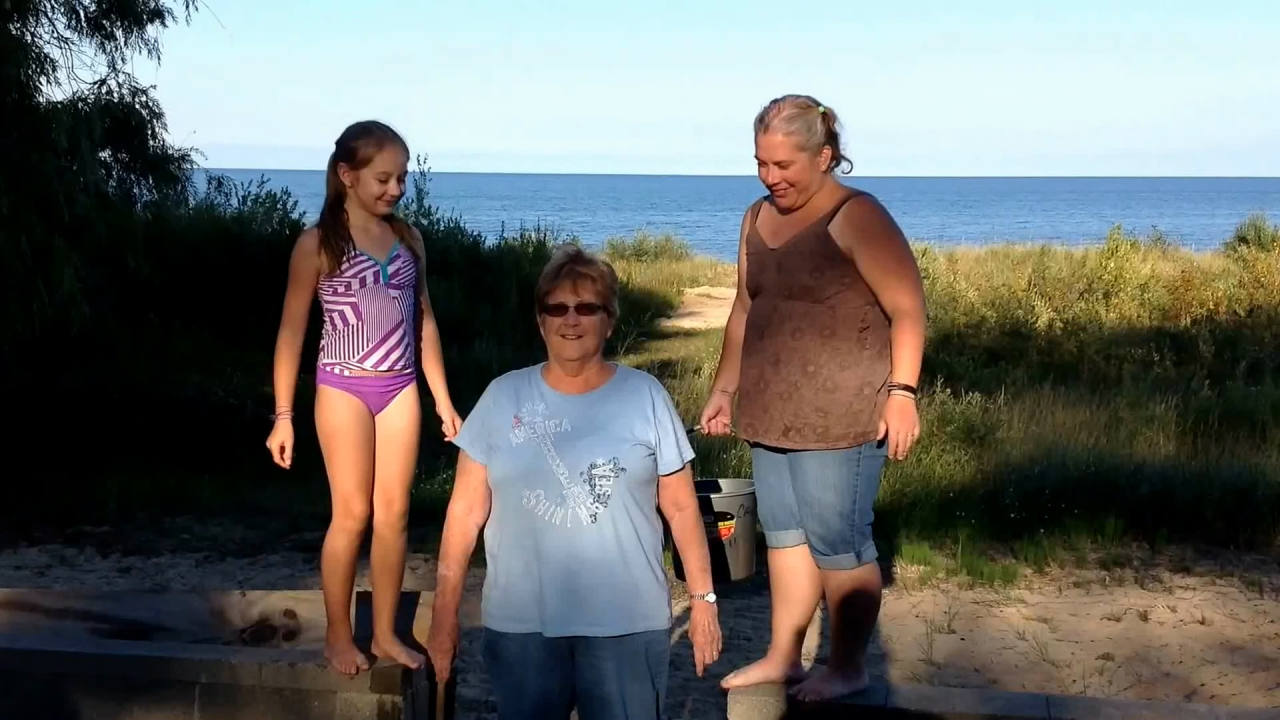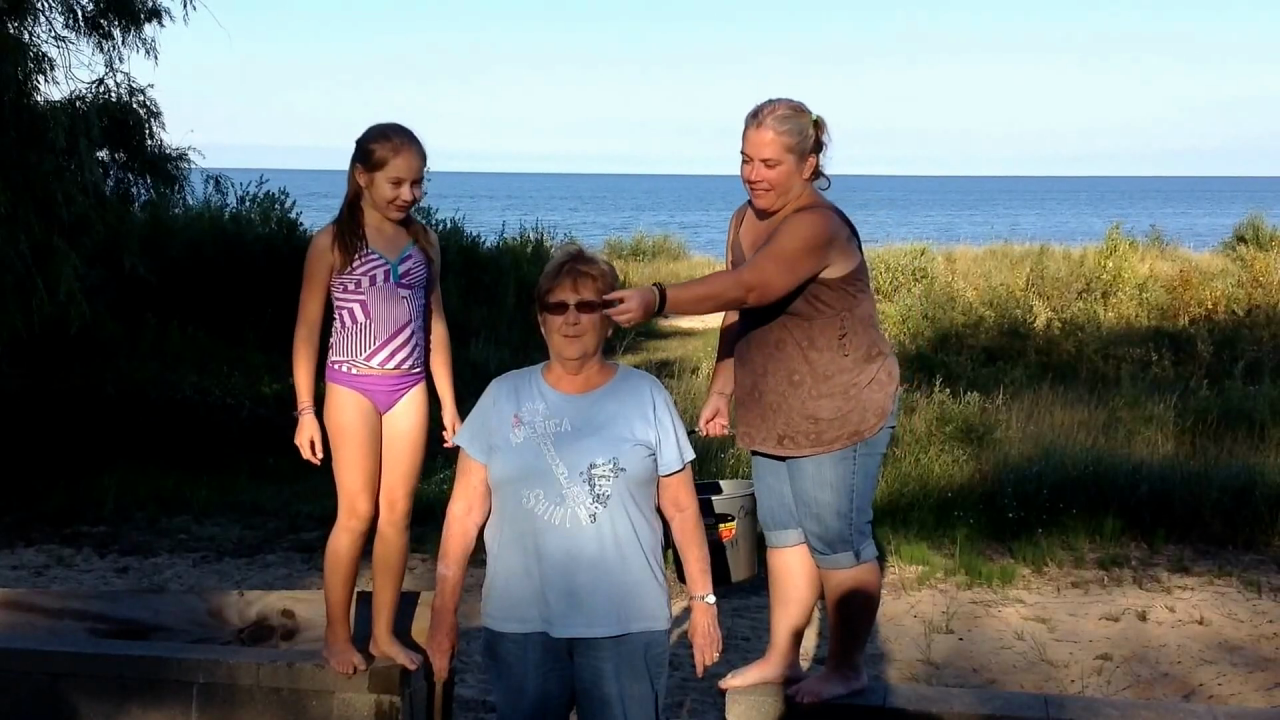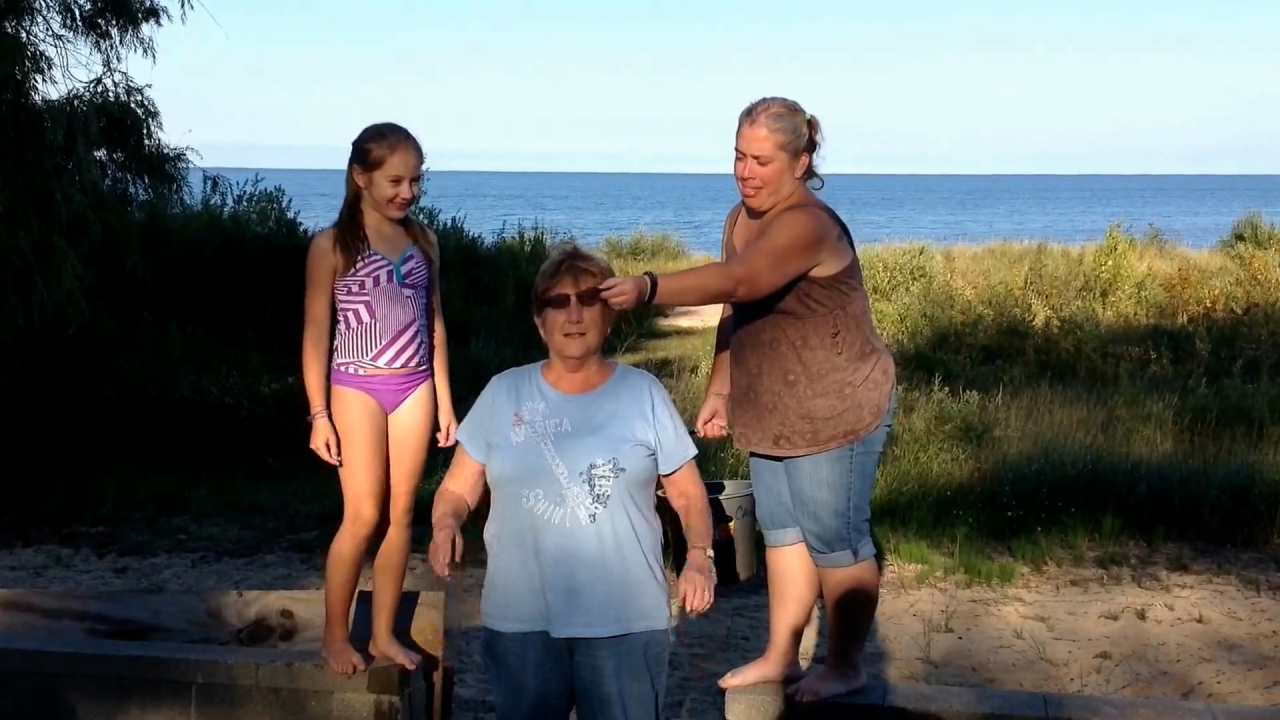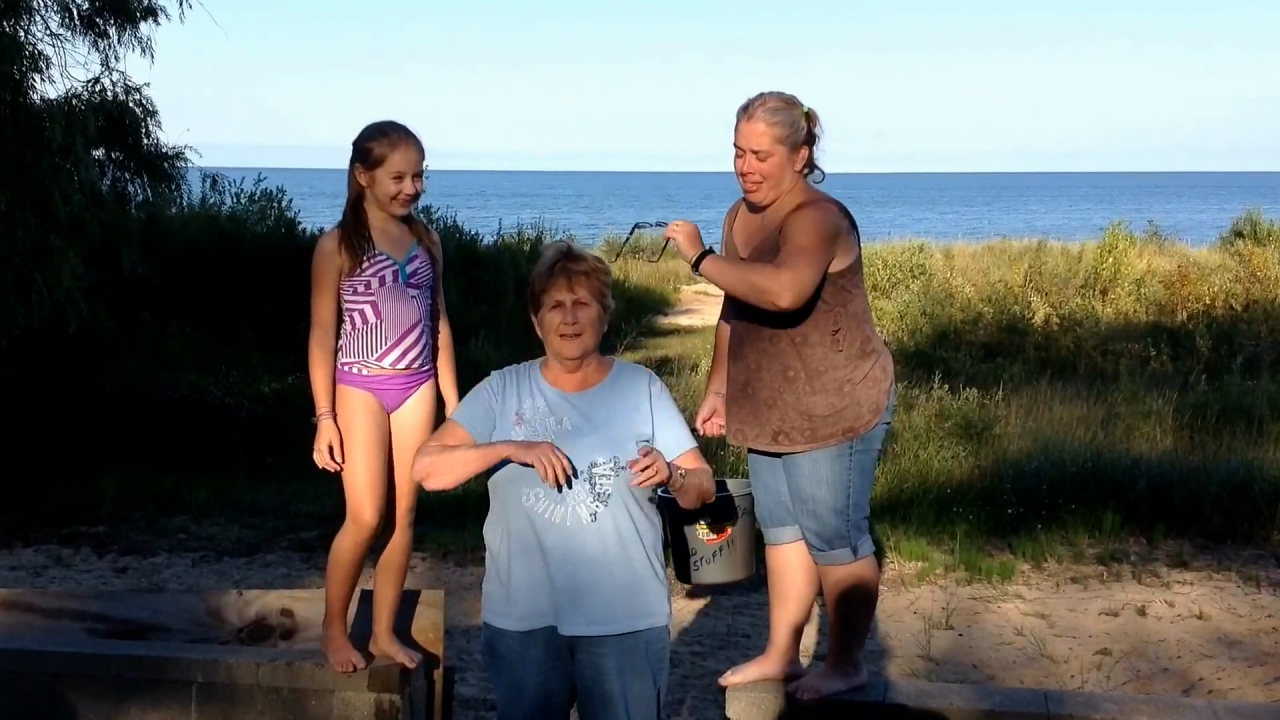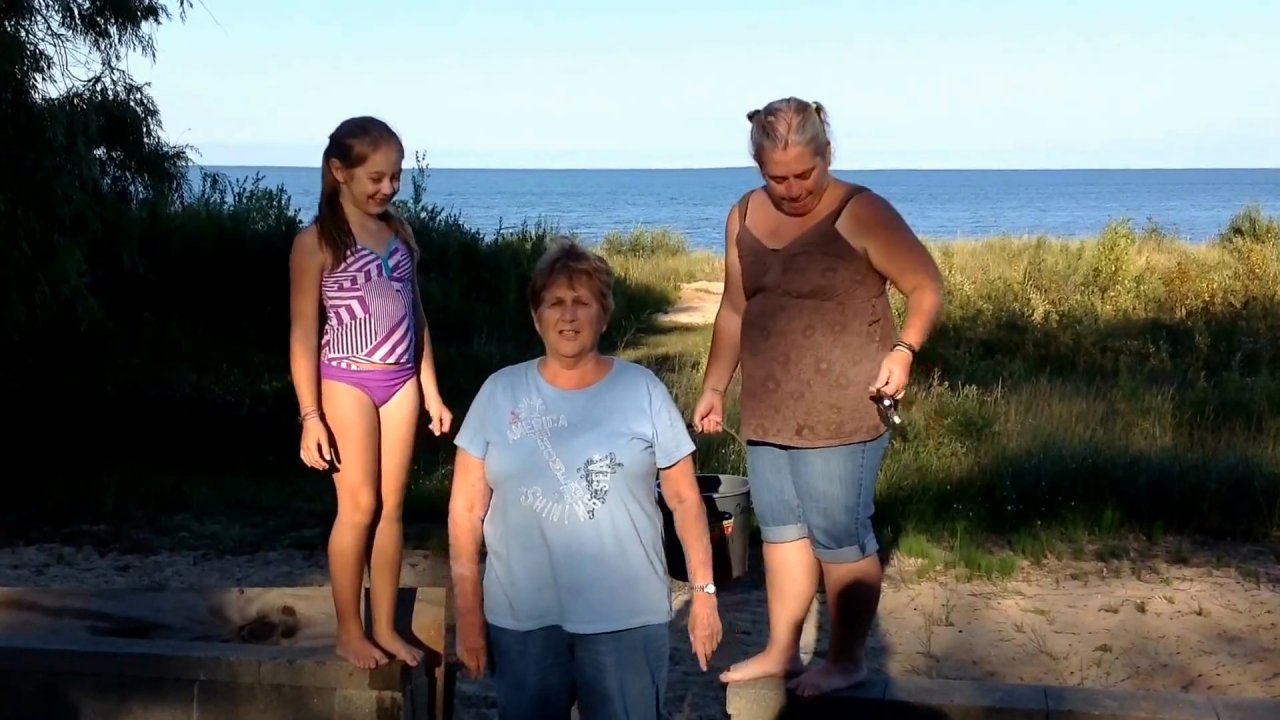
dt=1s
person 1, frame 1
left shoulder: (857, 217)
right shoulder: (758, 217)
left elbow: (908, 309)
left wrist: (901, 391)
right wrist: (724, 388)
left hip: (839, 414)
right hip: (774, 411)
left knee: (838, 541)
right knee: (784, 533)
left ankle: (848, 667)
right ankle: (782, 657)
person 1, frame 2
left shoulder: (817, 225)
right shoulder: (745, 220)
left elbow: (746, 289)
left wrist: (657, 299)
right wrist: (722, 389)
left hip: (839, 412)
right hip: (775, 413)
left knee: (836, 540)
right knee: (783, 532)
left ankle: (846, 667)
right ankle: (780, 656)
person 1, frame 3
left shoulder: (808, 224)
right shoulder: (740, 219)
left elbow: (735, 281)
left wrist: (646, 289)
right wrist: (719, 390)
left hip: (835, 410)
right hip: (774, 411)
left knee: (835, 539)
right knee: (782, 531)
left ankle: (845, 665)
right ankle: (780, 656)
person 1, frame 4
left shoulder: (817, 218)
right shoulder: (740, 216)
left elbow: (782, 290)
left wrist: (700, 257)
right wrist: (719, 389)
left hip: (834, 410)
right hip: (768, 410)
left knee: (835, 538)
right knee: (781, 530)
left ankle: (846, 663)
right ankle: (780, 653)
person 1, frame 5
left shoulder: (861, 212)
right shoulder: (744, 215)
left elbow: (928, 285)
right elbow: (734, 310)
left wrist: (902, 349)
right wrist: (714, 386)
left hip: (840, 409)
right hip: (769, 408)
left knee: (840, 535)
right knee: (780, 527)
left ankle: (847, 658)
right ankle: (781, 649)
person 2, frame 1
left shoulder: (408, 238)
right shoulder: (318, 244)
left elbow: (424, 320)
right elbow: (291, 330)
left wrist: (443, 398)
right wrist: (283, 415)
left hip: (401, 389)
right hip: (345, 390)
left knee: (394, 512)
right knee: (352, 513)
left ankle: (385, 632)
right ankle: (338, 635)
person 2, frame 2
left shoulder: (424, 242)
right shoulder: (333, 242)
left elbow: (435, 322)
right elbow: (307, 329)
left wrist: (449, 402)
right wrist: (305, 411)
left hip: (409, 390)
right hip: (353, 388)
left knee: (398, 513)
right knee: (357, 513)
left ankle: (384, 633)
right ankle: (337, 635)
person 2, frame 3
left shoulder: (423, 241)
right shoulder: (332, 245)
right elbow: (315, 332)
left wrist: (445, 400)
right wrist: (319, 413)
left hip: (413, 389)
right hip: (357, 389)
left knee: (401, 513)
right knee: (364, 516)
left ankle: (383, 634)
right ankle: (335, 633)
person 2, frame 4
left shoulder: (426, 240)
right shoulder: (338, 245)
right elbow: (322, 334)
left wrist: (453, 401)
right wrist: (324, 417)
left hip: (416, 389)
right hip: (360, 389)
left knee: (404, 513)
right knee: (366, 516)
left ankle: (384, 631)
right ankle: (334, 628)
person 2, frame 5
left shoulder: (400, 232)
right shoulder: (317, 241)
right elbow: (303, 334)
left wrist: (431, 392)
right wrist: (310, 415)
left hip: (401, 383)
right hip: (348, 383)
left knee: (391, 507)
right knee: (358, 507)
left ankle: (385, 627)
right ankle: (349, 631)
person 3, frame 1
left shoulder: (646, 396)
right shoulder: (503, 398)
left elbow: (681, 507)
right elbow: (466, 511)
left wrist: (702, 598)
right wrist: (445, 613)
left hip: (628, 624)
right hip: (521, 624)
person 3, frame 2
left shoulder: (646, 395)
right shoulder: (503, 396)
left elbow: (681, 508)
right elbow: (465, 510)
left wrist: (702, 599)
right wrist: (444, 611)
left hip: (627, 623)
right hip: (520, 622)
person 3, frame 3
left shoulder: (644, 392)
right shoulder: (503, 394)
left elbow: (688, 490)
right elbow: (455, 495)
left wrist: (700, 557)
right wrist: (445, 523)
left hip: (625, 620)
right hip: (521, 619)
person 3, frame 4
left shoulder: (642, 388)
right shoulder: (500, 390)
left elbow: (702, 484)
right elbow: (428, 468)
left wrist: (671, 474)
right wrist: (511, 449)
left hip: (624, 617)
right hip: (522, 617)
person 3, frame 5
left shoulder: (643, 389)
right shoulder: (500, 392)
left elbow: (685, 500)
right elbow: (466, 509)
left wrist: (703, 593)
right wrist: (468, 610)
left hip: (625, 616)
right hip: (520, 618)
